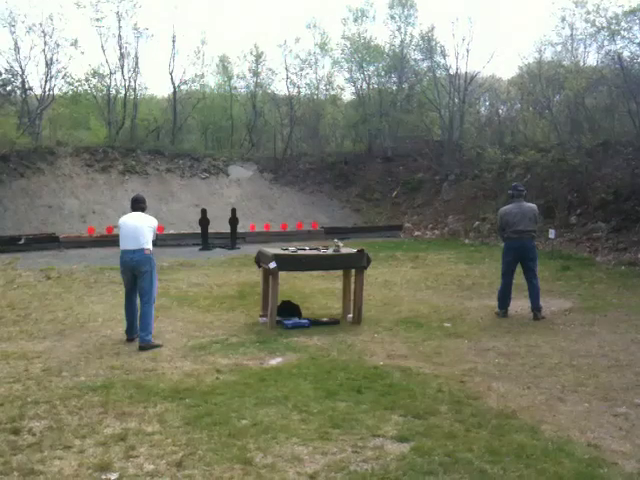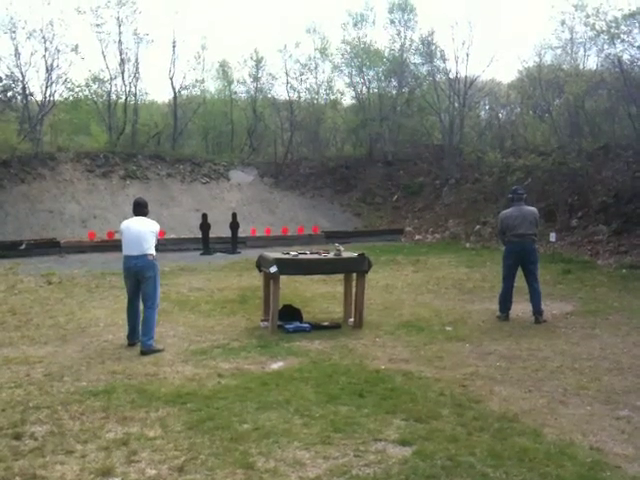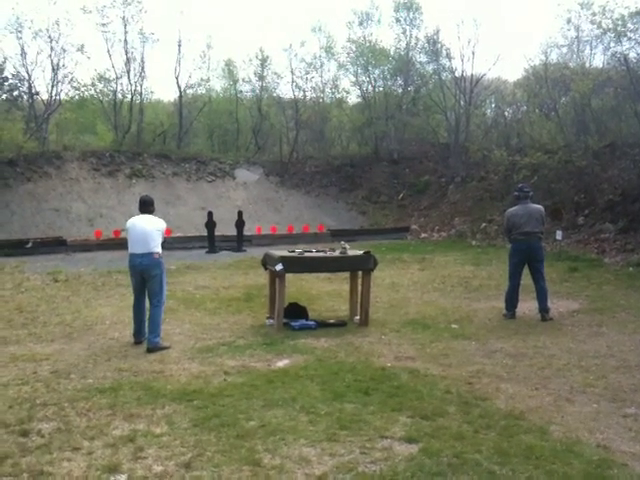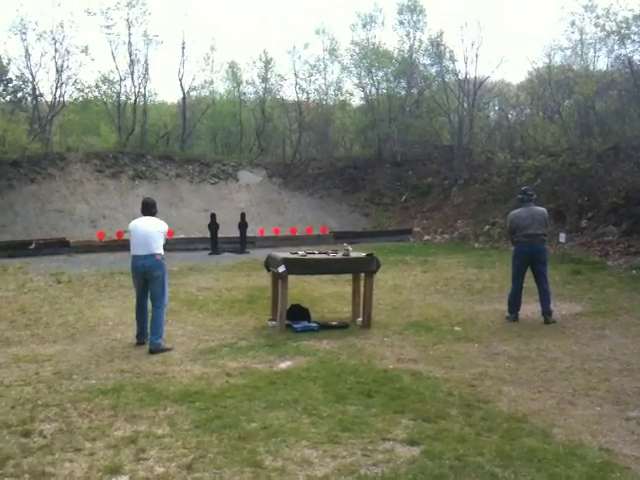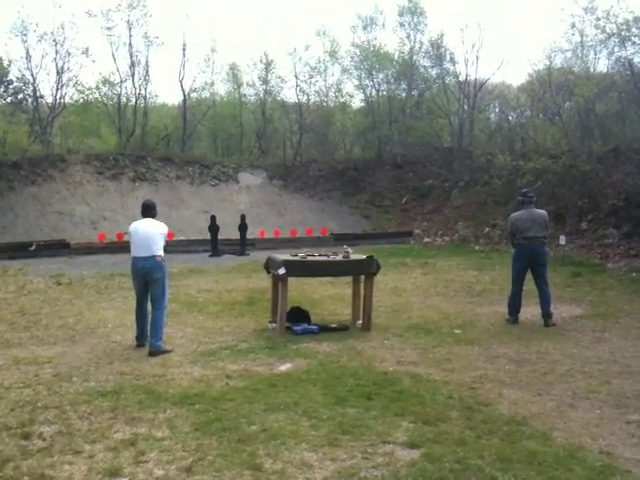
dt=1s
person 1, frame 1
left shoulder: (122, 220)
right shoulder: (152, 220)
left elbow: (123, 238)
left hip: (125, 257)
right hip: (144, 257)
left knee: (130, 296)
right knee: (147, 299)
left ankle: (131, 333)
right ankle: (145, 340)
person 1, frame 2
left shoulder: (124, 225)
right shoulder: (154, 225)
left elbow: (125, 242)
left hip: (128, 263)
right hip: (147, 262)
left knee: (132, 301)
right knee: (150, 304)
left ankle: (133, 338)
right ankle: (147, 344)
person 1, frame 3
left shoulder: (130, 223)
right shoulder: (160, 223)
left elbow: (131, 241)
left hip: (134, 261)
right hip: (153, 261)
left knee: (138, 299)
right knee: (156, 302)
left ankle: (139, 336)
right ankle: (153, 341)
person 1, frame 4
left shoulder: (132, 225)
right shoulder: (162, 225)
left elbow: (133, 243)
left hip: (136, 262)
right hip: (155, 262)
left knee: (141, 300)
right knee: (159, 303)
left ankle: (141, 337)
right ankle: (155, 343)
person 1, frame 5
left shoulder: (133, 227)
right shoulder: (162, 227)
left elbow: (133, 244)
left hip: (136, 264)
right hip: (155, 264)
left knee: (140, 302)
right knee: (159, 305)
left ankle: (141, 338)
right ankle: (155, 345)
person 2, frame 1
left shoulder: (504, 211)
right shoulder: (533, 209)
left elbow: (500, 230)
right elbow: (536, 226)
left hip: (511, 245)
right hip: (528, 244)
left knee: (506, 278)
right knee: (532, 278)
left ankle: (503, 309)
right ankle: (537, 311)
person 2, frame 2
left shoulder: (504, 215)
right shoulder: (534, 212)
left elbow: (501, 234)
right elbow: (536, 229)
left hip: (512, 248)
right hip: (529, 247)
left knee: (508, 282)
right knee: (533, 282)
left ankle: (504, 313)
right ankle: (538, 315)
person 2, frame 3
left shoulder: (510, 213)
right shoulder: (540, 210)
left elbow: (507, 232)
right elbow: (543, 228)
left hip: (518, 246)
right hip: (535, 245)
left knee: (514, 280)
right knee: (540, 280)
left ankle: (510, 311)
right ankle: (544, 312)
person 2, frame 4
left shoulder: (513, 215)
right shoulder: (543, 212)
left elbow: (510, 234)
right elbow: (546, 230)
left hip: (521, 248)
right hip: (539, 247)
left knee: (517, 282)
right knee: (543, 282)
left ankle: (513, 313)
right ankle: (547, 315)
person 2, frame 5
left shoulder: (514, 217)
right shoulder: (544, 215)
left elbow: (510, 237)
right elbow: (547, 233)
left hip: (521, 251)
right hip: (539, 250)
left knee: (517, 285)
right knee: (543, 285)
left ankle: (513, 316)
right ankle: (547, 317)
